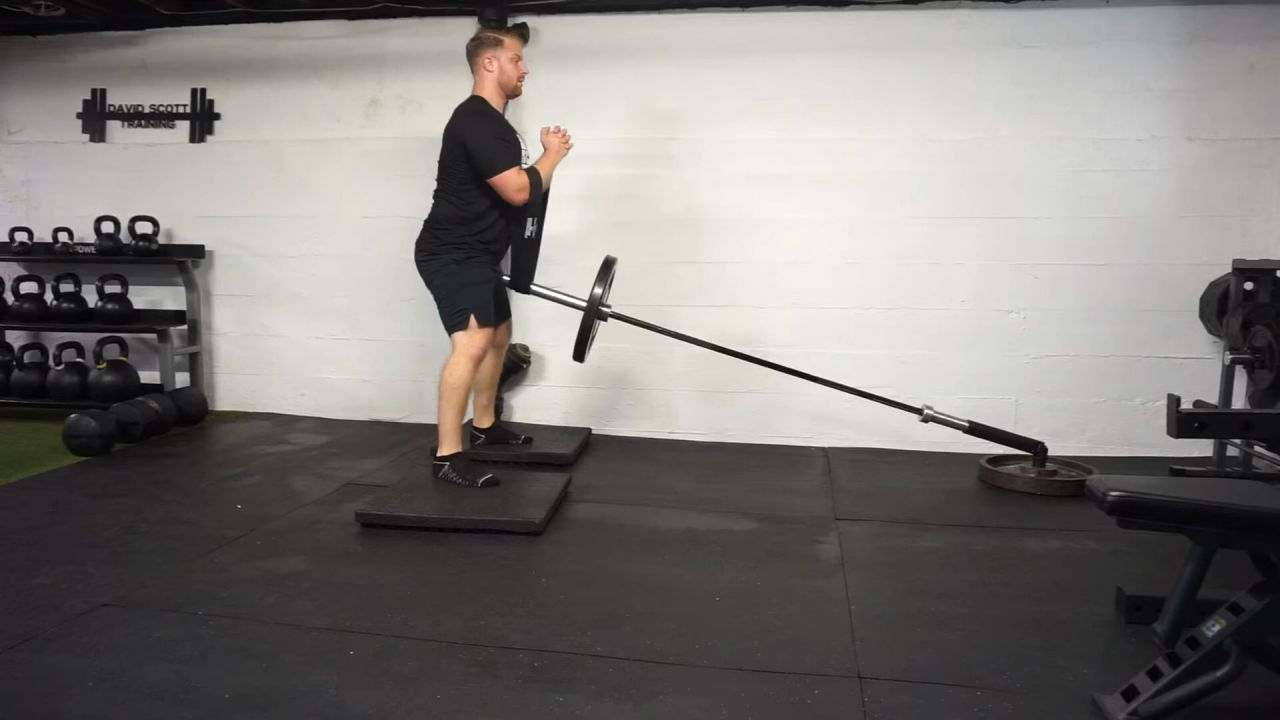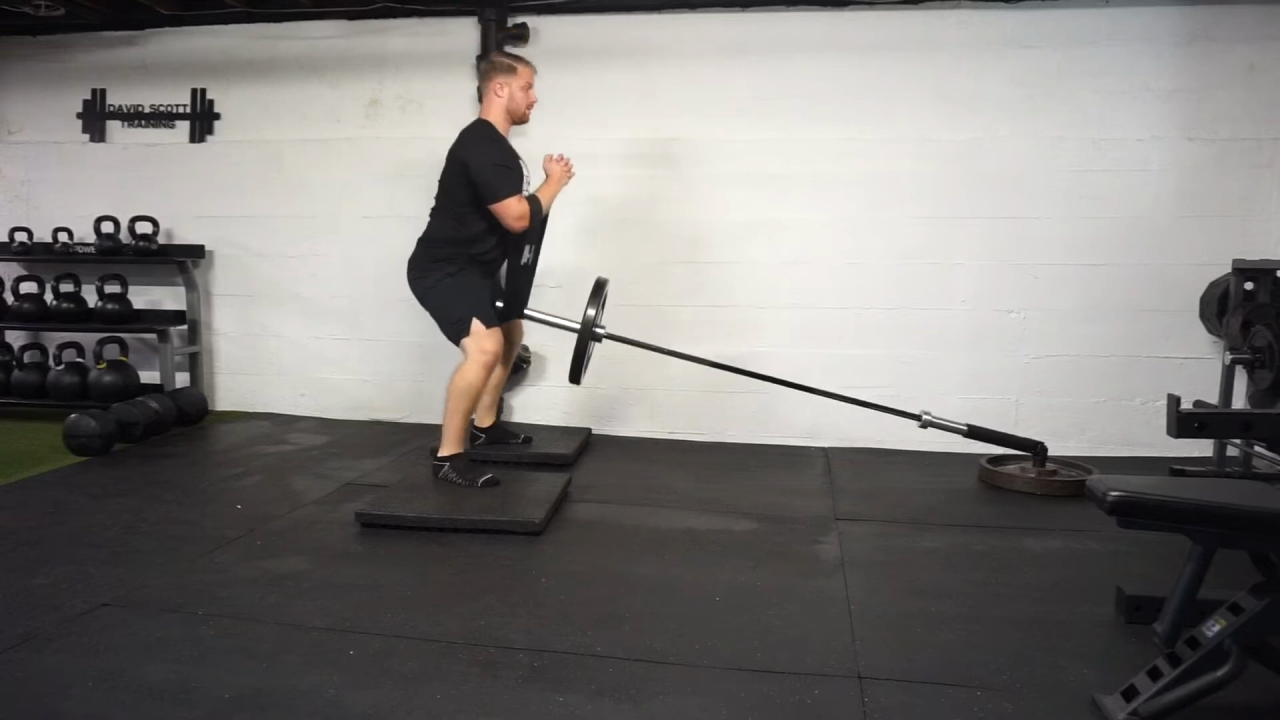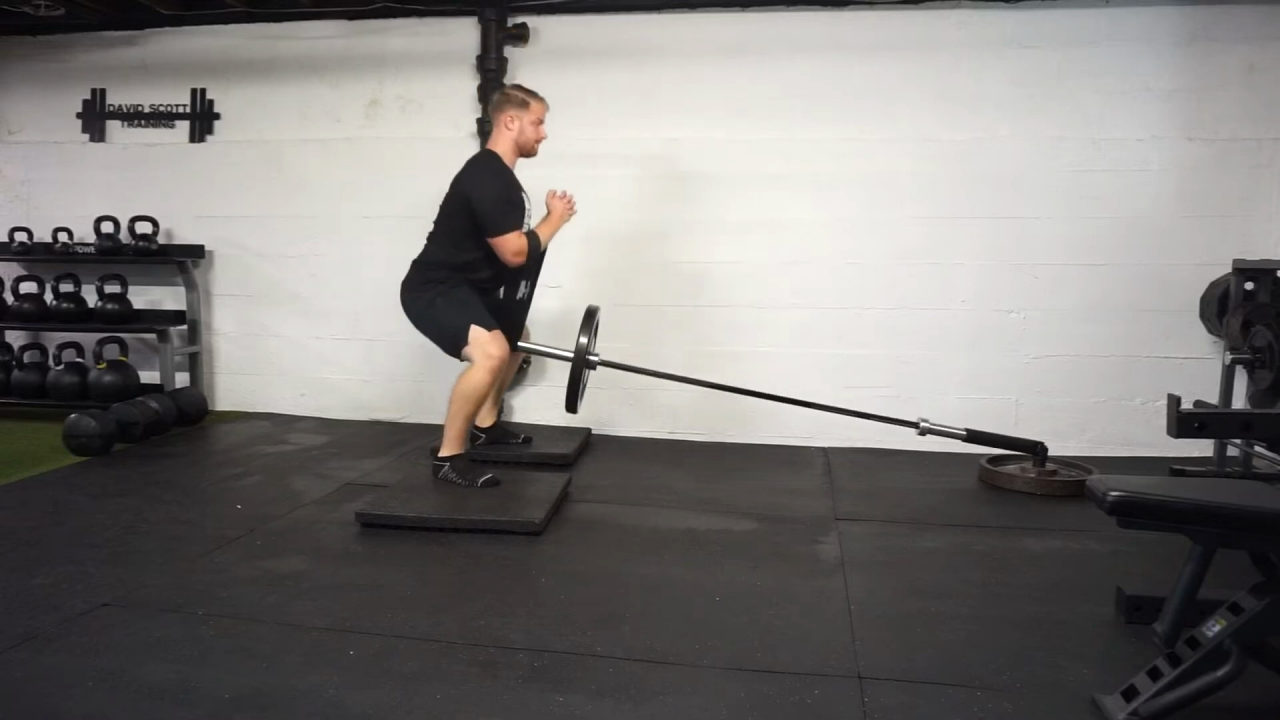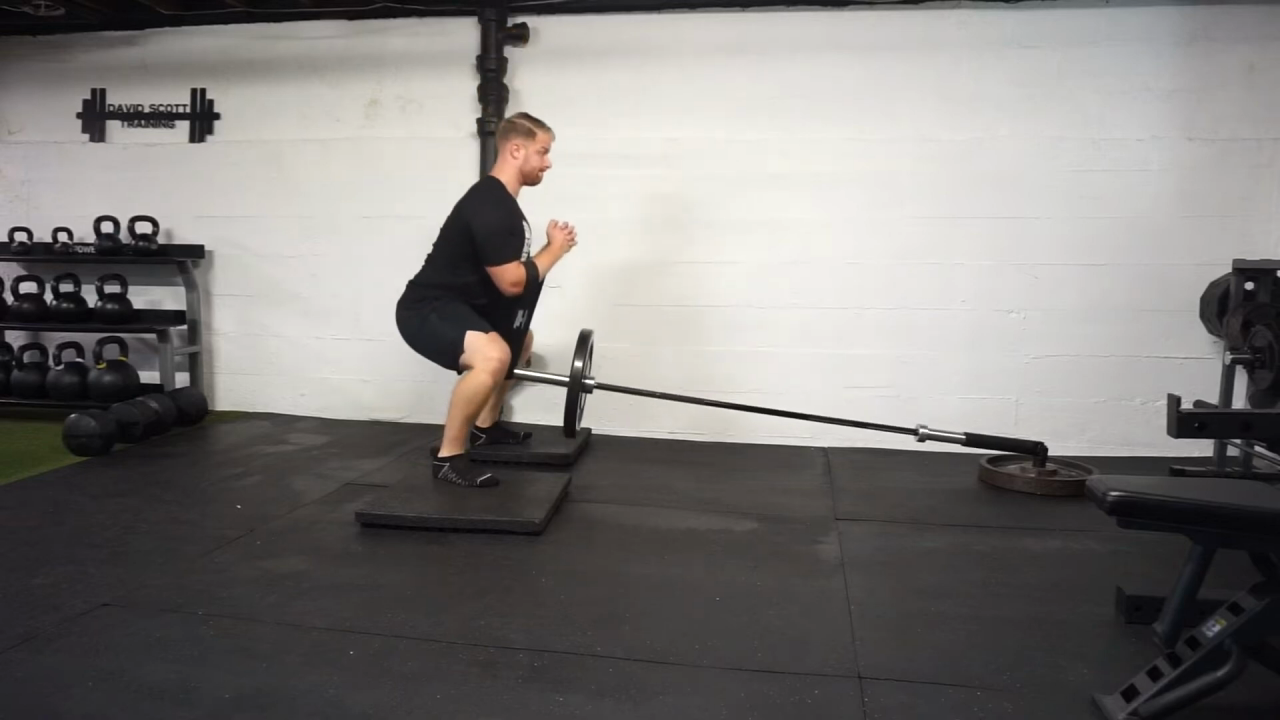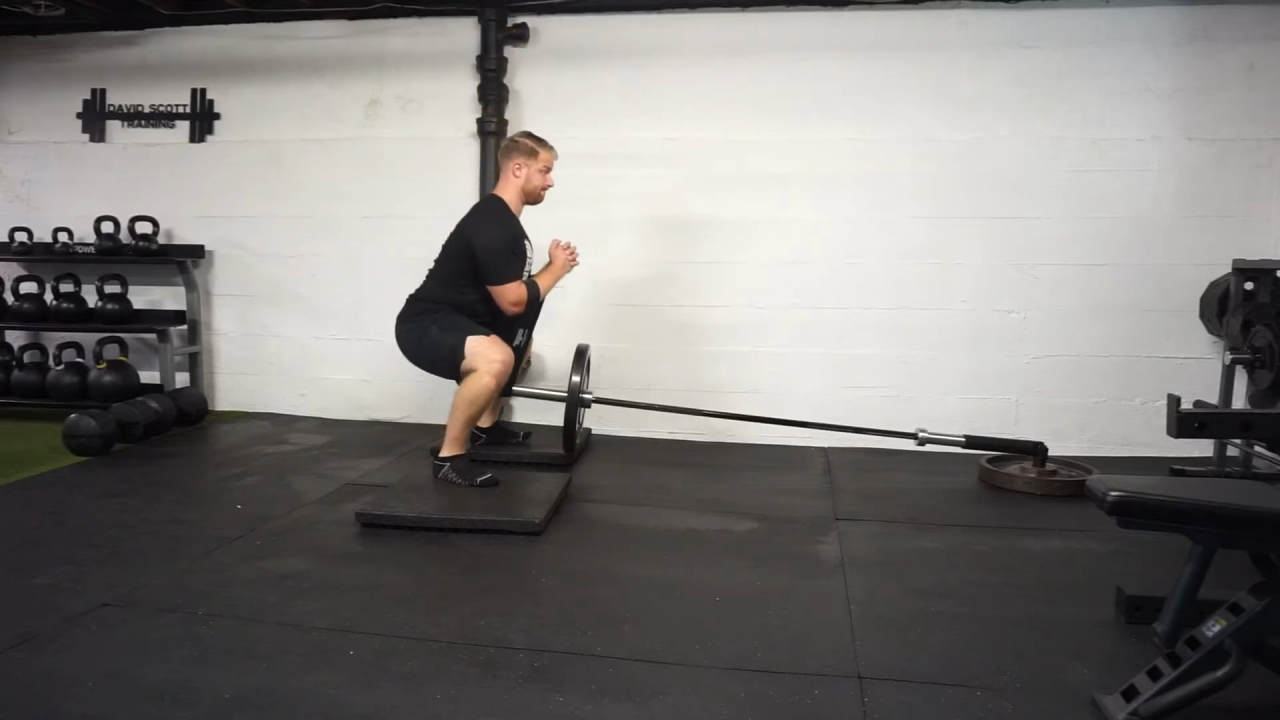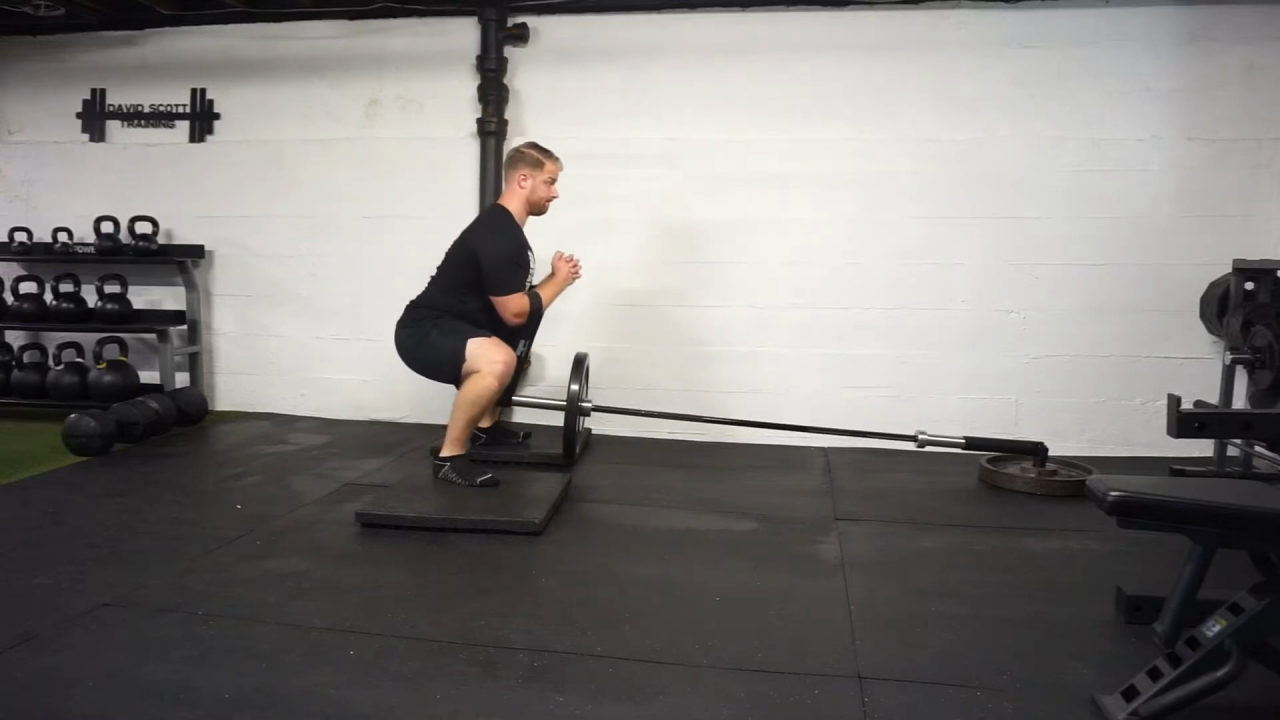
dt=0.3s
person 1, frame 1
left shoulder: (489, 119)
right shoulder: (476, 121)
right elbow: (518, 190)
right wrist: (553, 153)
left hip: (476, 251)
right hip: (453, 253)
left knee: (497, 335)
right knee: (472, 343)
left ankle: (484, 426)
right ankle: (448, 457)
person 1, frame 2
left shoulder: (493, 142)
right shoulder: (481, 146)
left elbow: (513, 213)
right elbow: (517, 218)
right wrist: (555, 180)
left hip: (472, 265)
right hip: (443, 268)
left knee: (509, 335)
right knee: (485, 347)
left ankle: (485, 425)
right ankle: (449, 456)
person 1, frame 3
left shoulder: (498, 174)
right shoulder: (488, 179)
left elbow: (512, 250)
right elbow: (515, 253)
right wrist: (556, 217)
left hip: (466, 285)
right hip: (433, 290)
left knee: (515, 337)
right knee: (490, 352)
left ankle: (485, 425)
right ankle: (449, 457)
person 1, frame 4
left shoulder: (501, 201)
right shoulder: (490, 207)
left elbow: (510, 276)
right elbow: (512, 283)
right wrist: (556, 248)
left hip: (462, 303)
right hip: (427, 310)
left knee: (520, 340)
right knee: (493, 356)
left ankle: (485, 426)
right ankle: (449, 457)
person 1, frame 5
left shoulder: (502, 219)
right shoulder: (492, 227)
left elbow: (510, 295)
right elbow: (513, 302)
left wrist: (554, 266)
right wrist: (558, 268)
left hip: (455, 318)
right hip: (424, 326)
left knee: (517, 345)
right knee: (496, 360)
left ankle: (485, 427)
right ankle: (449, 458)
person 1, frame 6
left shoulder: (506, 228)
right shoulder: (497, 237)
left elbow: (513, 303)
right elbow: (515, 313)
left wrist: (556, 278)
right wrist: (561, 280)
left hip: (452, 325)
right hip: (423, 333)
left knee: (517, 349)
right knee: (499, 361)
left ankle: (485, 426)
right ankle: (450, 458)
